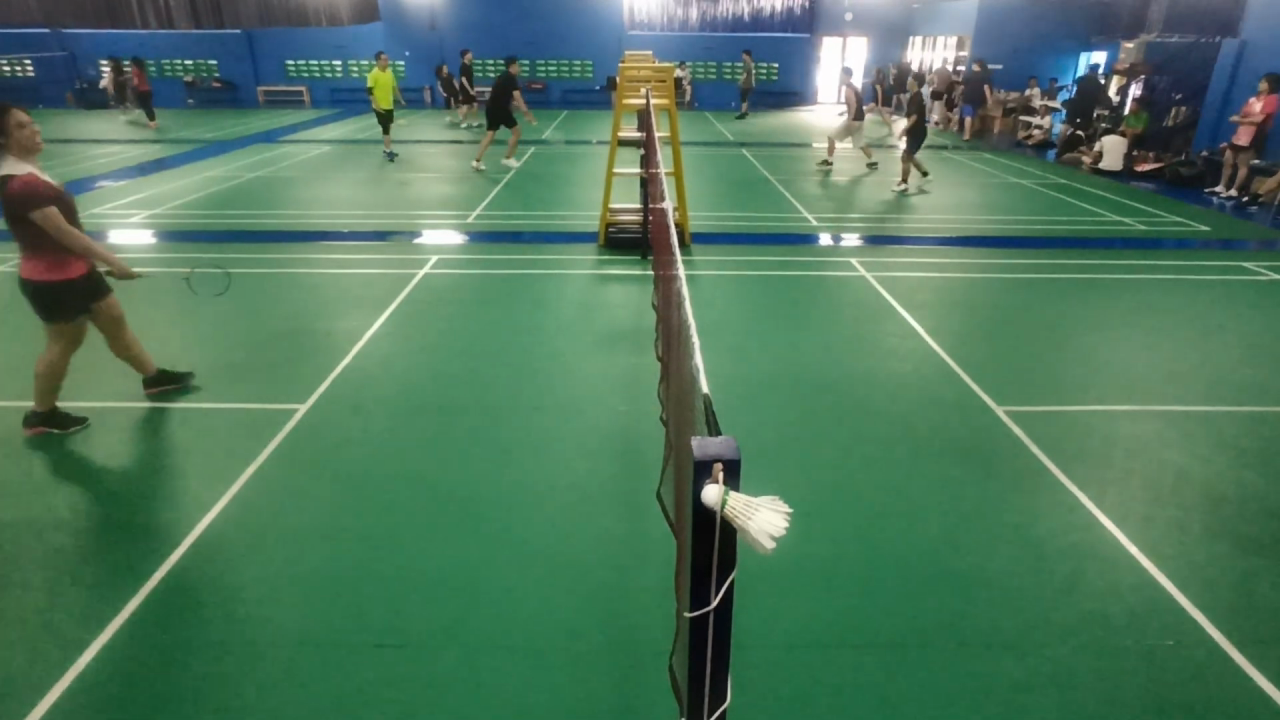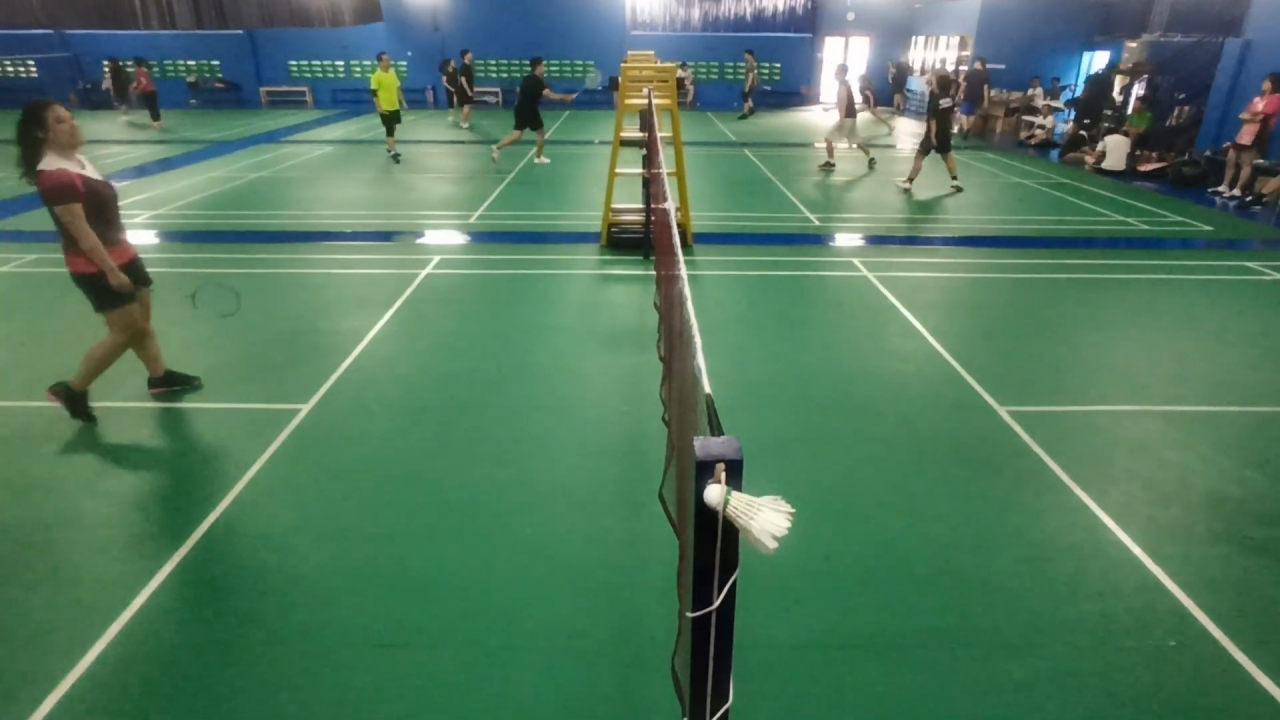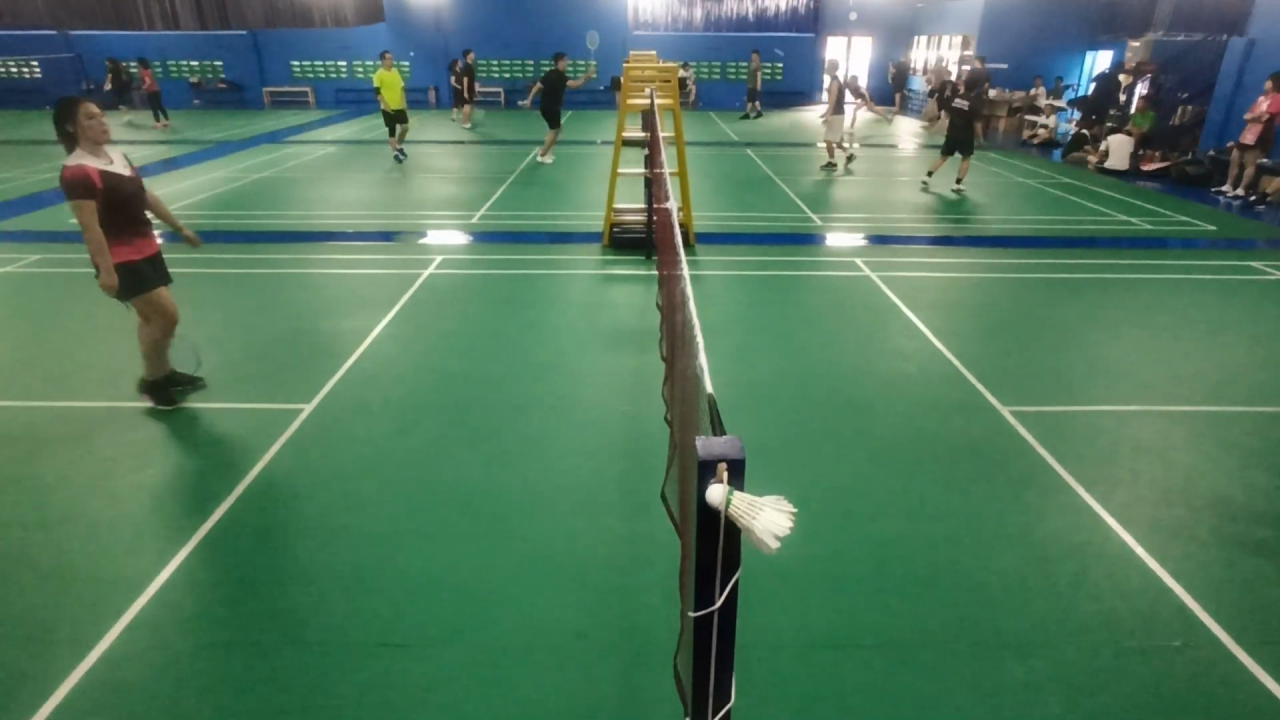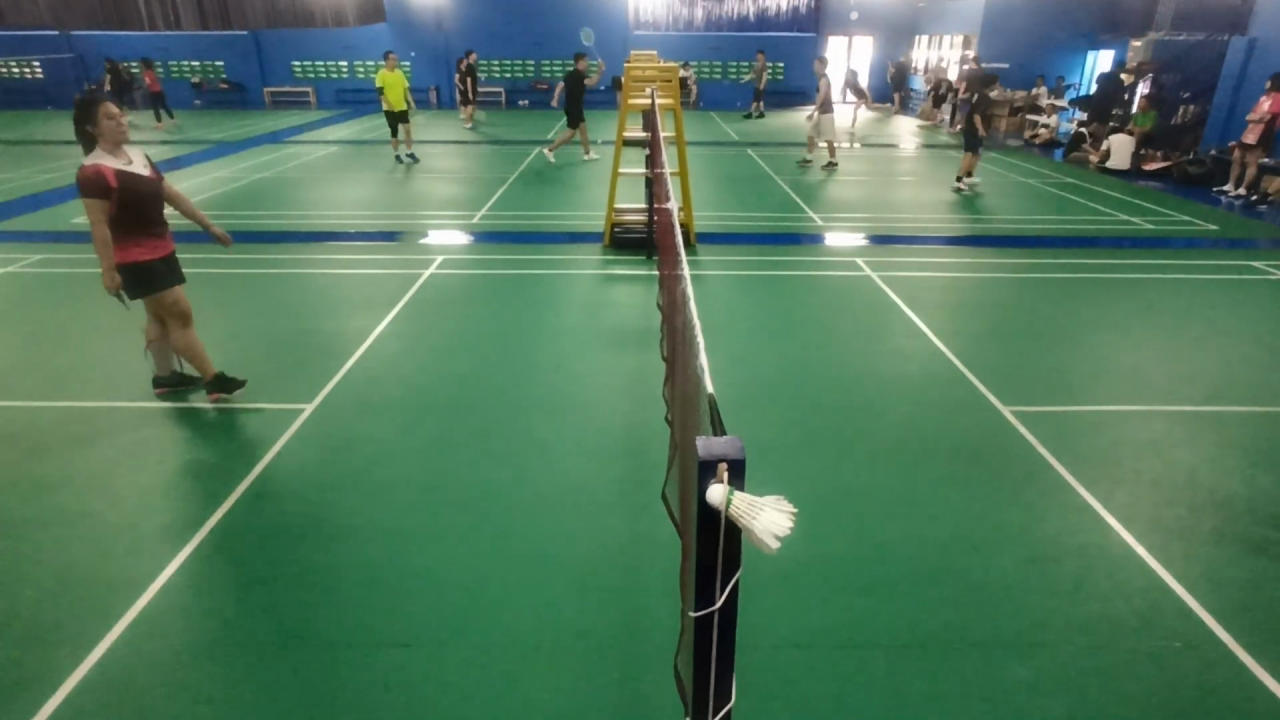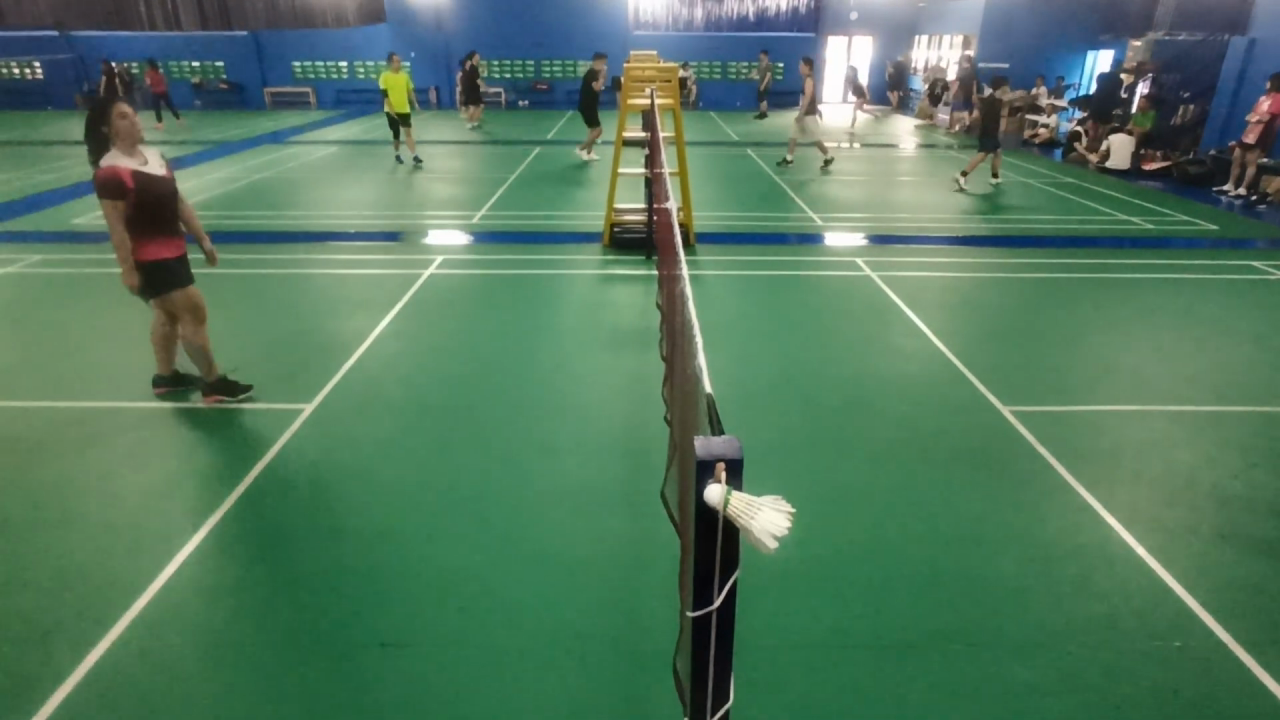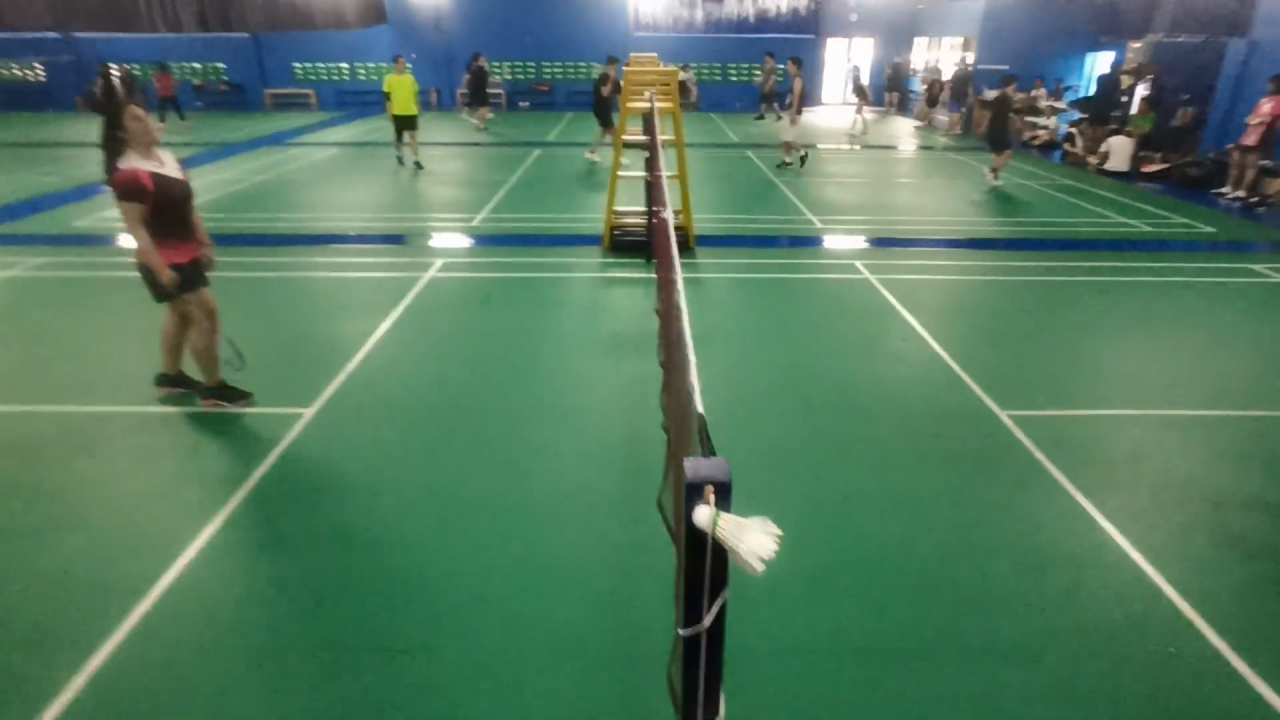
dt=0.2s
person 1, frame 1
left shoulder: (27, 173)
right elbow: (63, 231)
right wrist: (110, 260)
left hip: (74, 271)
right hip: (53, 280)
left knee: (115, 322)
right knee: (65, 342)
left ankle: (153, 377)
right ankle: (41, 416)
person 1, frame 2
left shoulder: (79, 160)
right shoulder: (55, 177)
right elbow: (81, 230)
left wrist: (125, 244)
right wrist: (111, 271)
left hip: (120, 257)
right hip: (97, 268)
left knee: (142, 320)
right knee: (125, 330)
left ankle: (160, 375)
right ankle: (72, 389)
person 1, frame 3
left shoulder: (117, 156)
right shoulder: (77, 173)
left elbow: (146, 198)
right elbow: (91, 227)
left wrist: (180, 228)
right wrist: (106, 271)
left hip: (147, 250)
right hip: (121, 260)
left knee: (152, 316)
right knee: (166, 314)
left ankle: (162, 374)
right ankle: (152, 379)
person 1, frame 4
left shoulder: (139, 156)
right shoulder: (93, 173)
left elbow: (172, 195)
right elbow: (99, 227)
left wrist: (210, 226)
right wrist: (109, 271)
left hip: (161, 250)
right hip: (134, 260)
left knee: (160, 314)
right knee: (181, 315)
left ankle: (165, 375)
right ankle: (214, 381)
person 1, frame 5
left shoulder: (155, 156)
right shoulder: (110, 173)
left elbow: (180, 203)
right elbow: (116, 227)
left wrist: (203, 239)
right wrist: (128, 270)
left hip: (172, 251)
right hip: (149, 259)
left knee: (168, 313)
right knee: (195, 313)
left ankle: (166, 376)
right ankle: (214, 384)
person 1, frame 6
left shoulder: (169, 159)
right shoulder: (127, 175)
right elbow: (136, 228)
left wrist: (205, 246)
right wrist: (159, 268)
left hip: (187, 255)
right hip: (165, 263)
left knee: (181, 314)
right knee: (207, 317)
left ankle: (170, 375)
right ankle: (214, 388)
